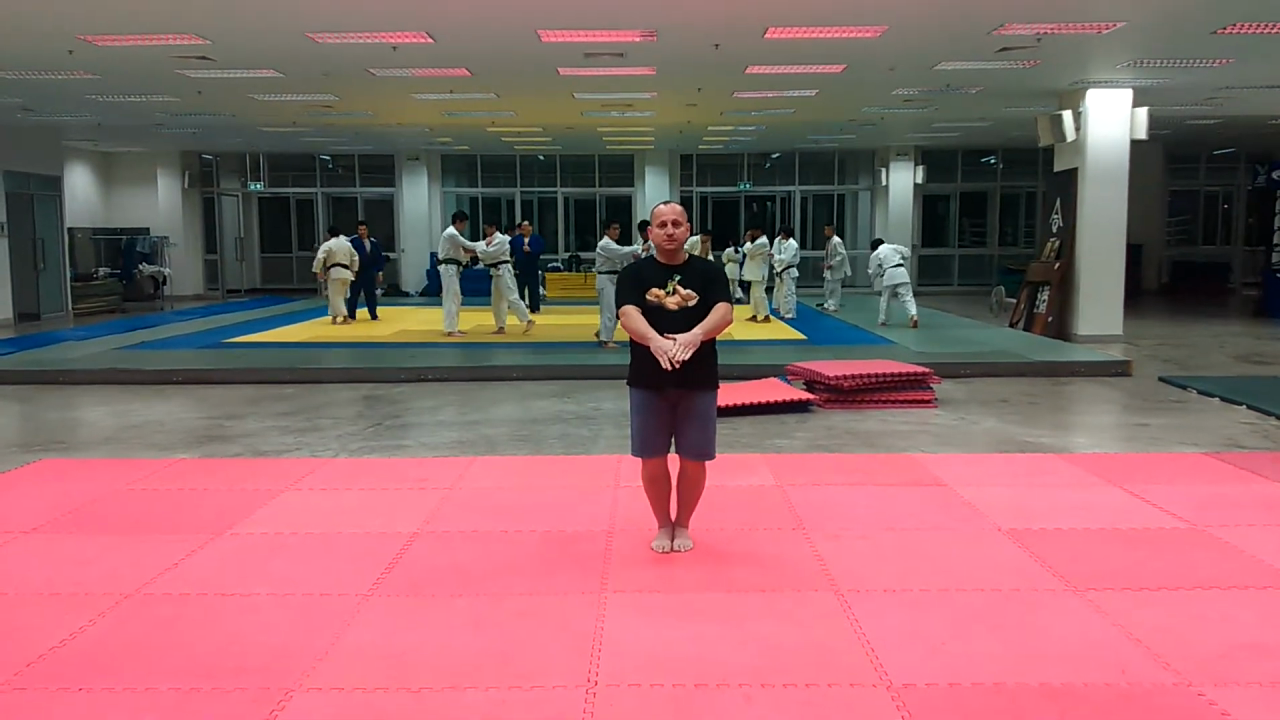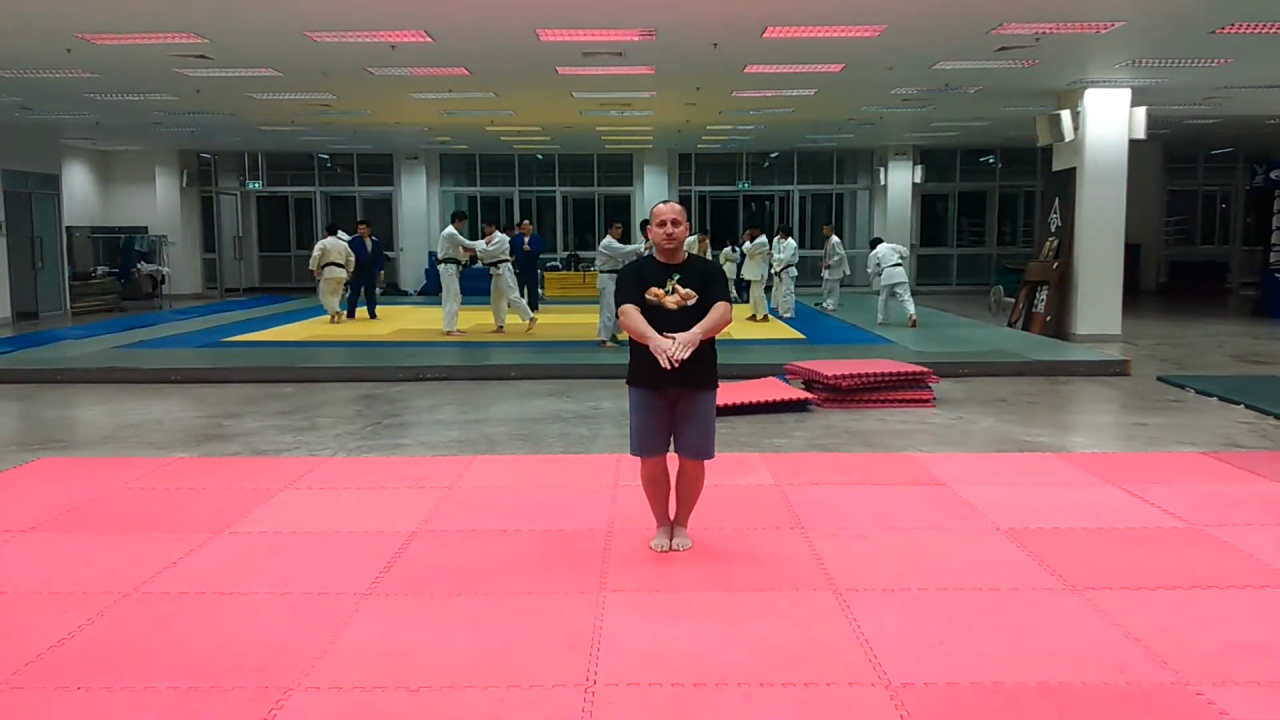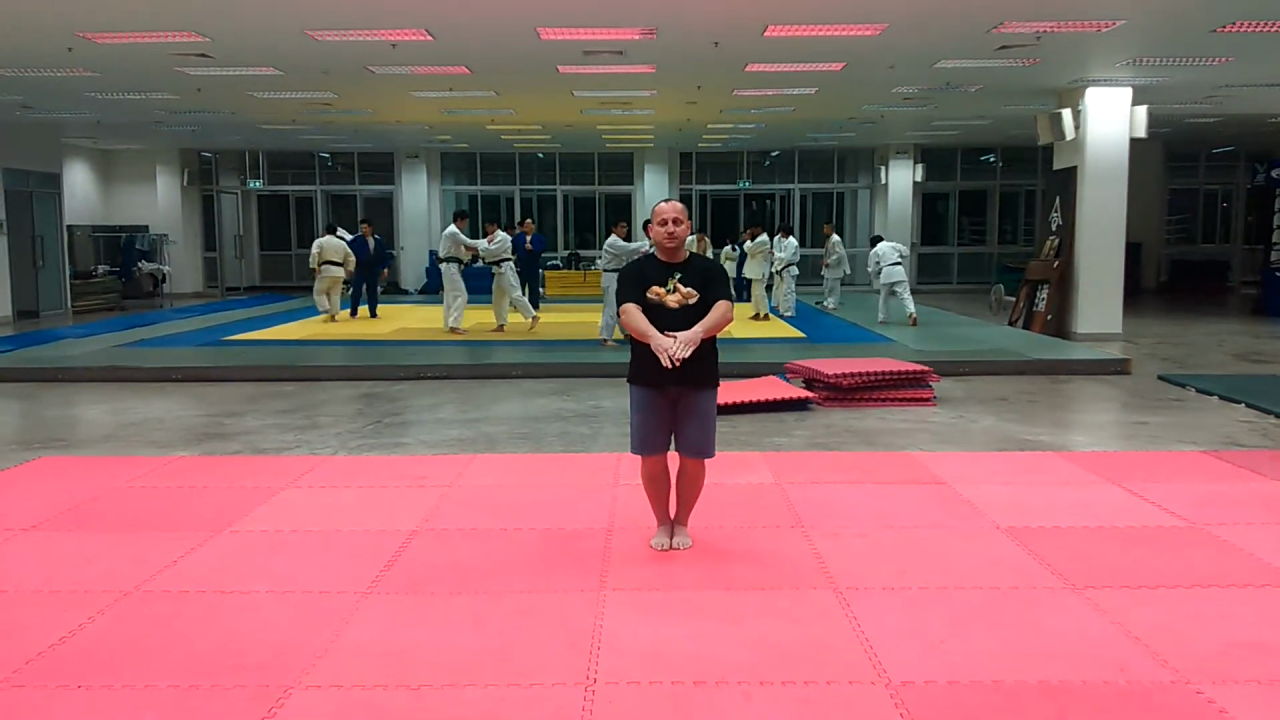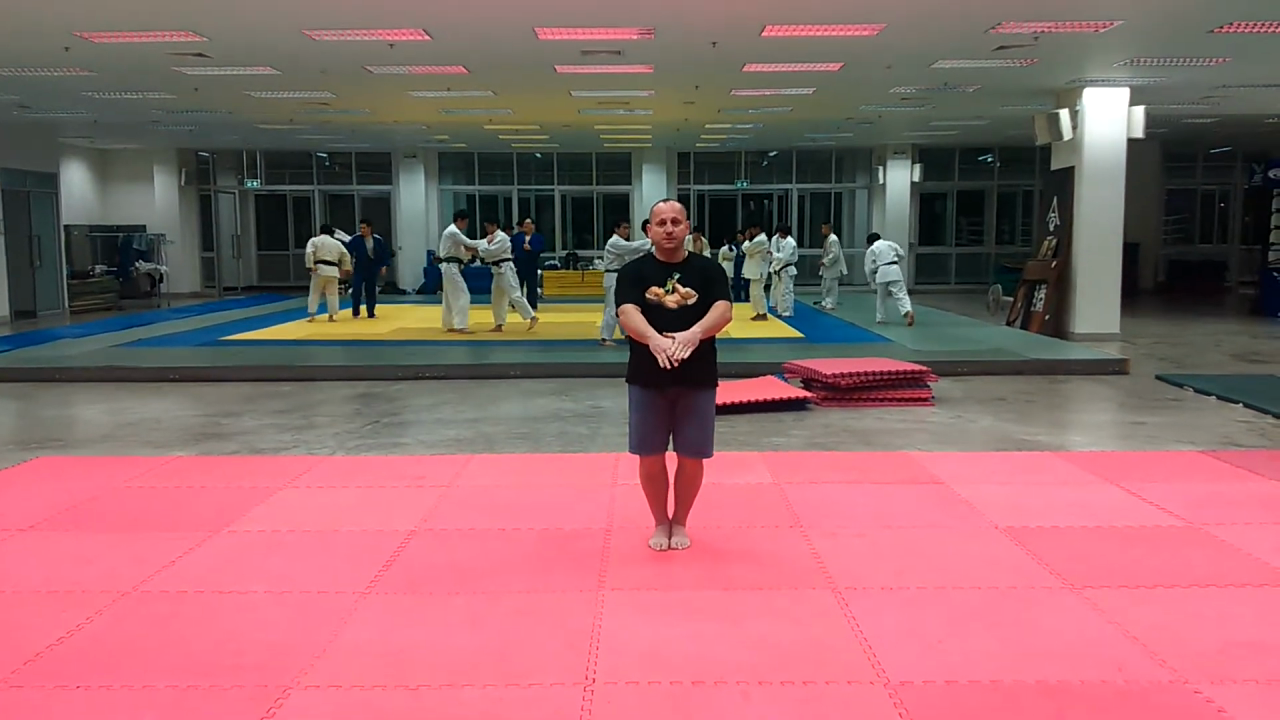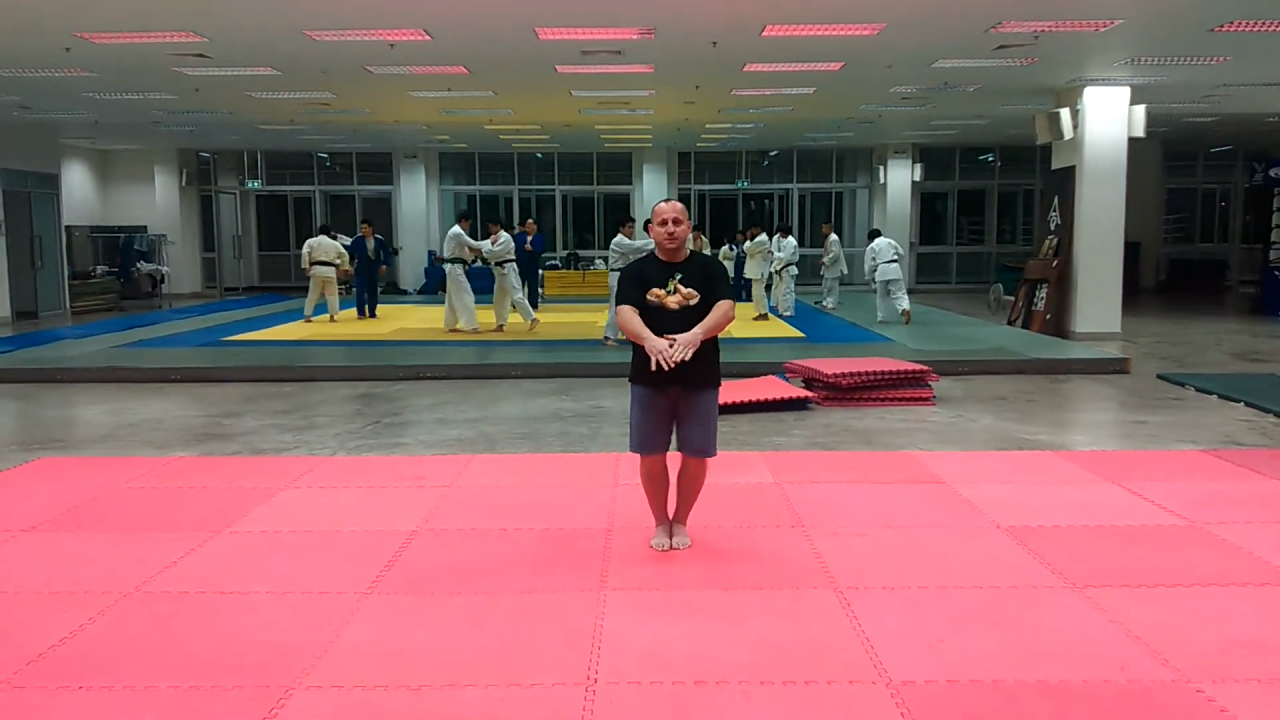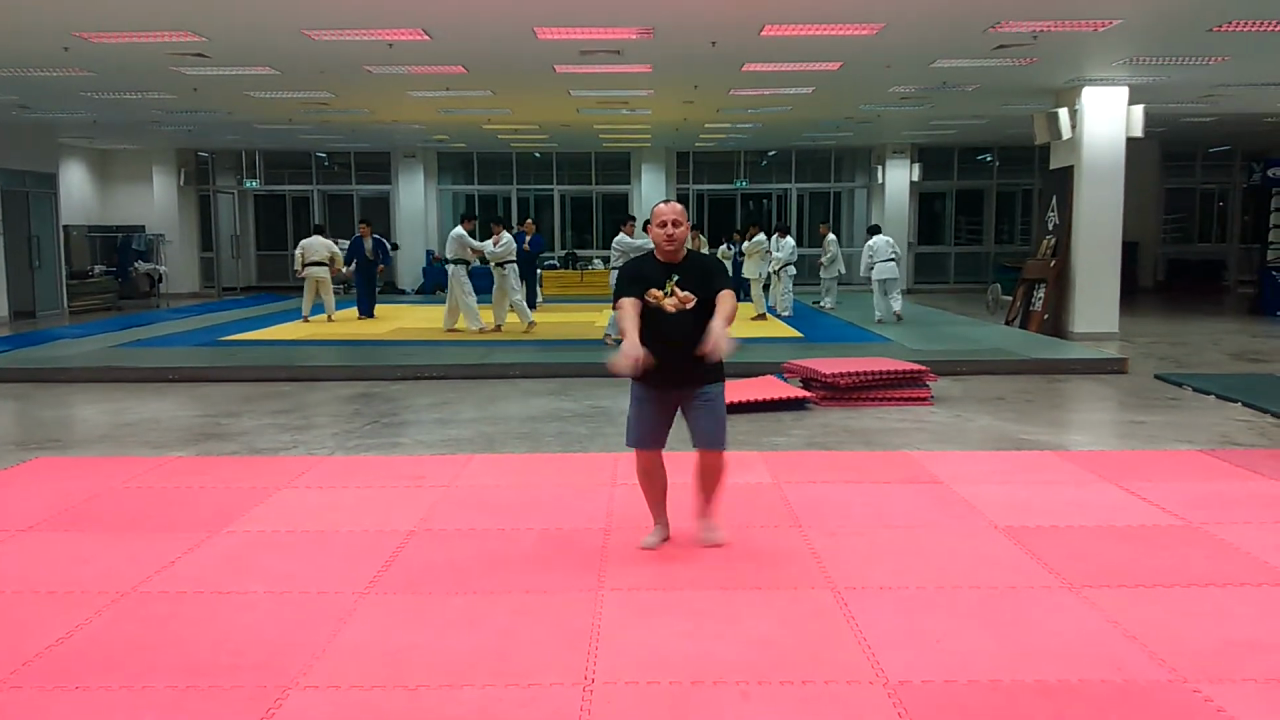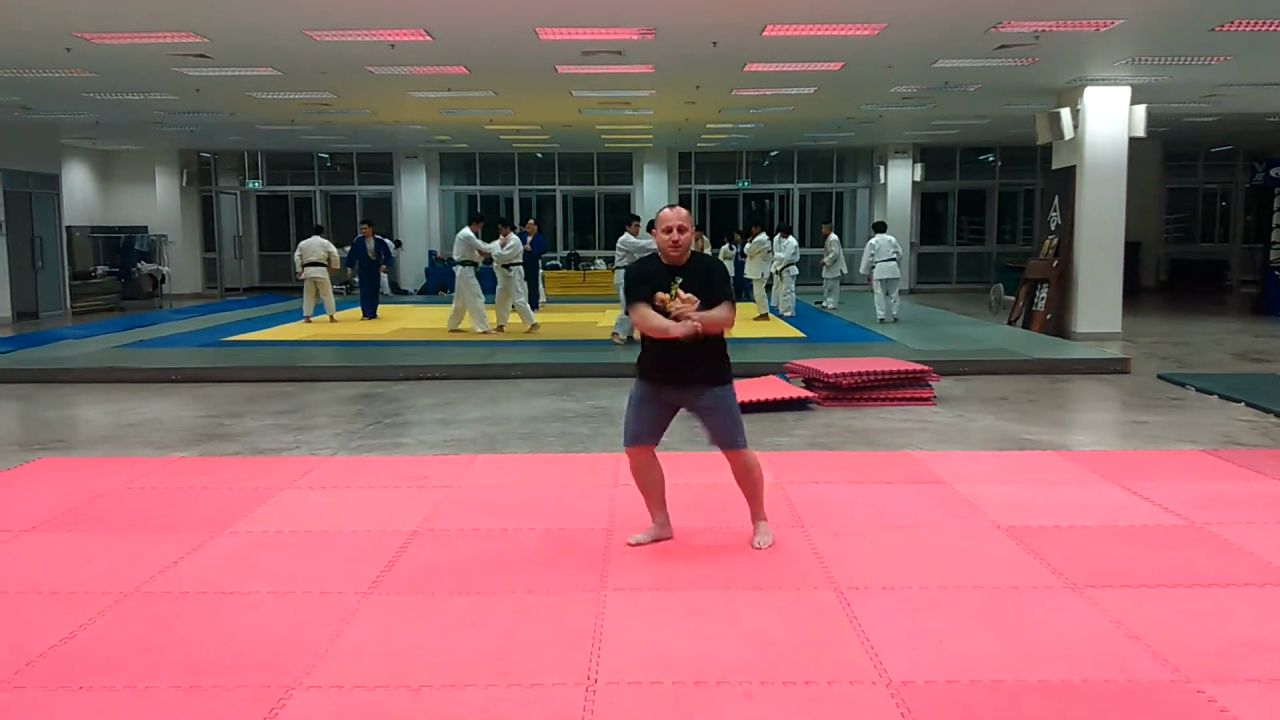
dt=0.1s
person 1, frame 1
left shoulder: (708, 271)
right shoulder: (634, 273)
left elbow: (724, 313)
right elbow: (628, 315)
left wrist: (695, 335)
right wrist: (656, 341)
left hip: (698, 380)
right hip: (648, 381)
left knee: (694, 459)
right knee: (652, 458)
left ankle: (682, 525)
right ankle: (663, 525)
person 1, frame 2
left shoulder: (708, 271)
right shoulder: (633, 272)
left elbow: (723, 312)
right elbow: (627, 314)
left wrist: (694, 334)
right wrist: (655, 340)
left hip: (697, 380)
right hip: (647, 380)
left knee: (693, 458)
right knee: (651, 458)
left ankle: (681, 524)
right ankle: (662, 524)
person 1, frame 3
left shoulder: (709, 269)
right shoulder: (635, 271)
left elbow: (725, 311)
right elbow: (629, 313)
left wrist: (695, 333)
right wrist: (657, 339)
left hip: (699, 378)
right hip: (648, 379)
left knee: (693, 457)
right knee: (652, 456)
left ankle: (681, 523)
right ankle: (662, 523)
person 1, frame 4
left shoulder: (708, 269)
right shoulder: (634, 271)
left elbow: (724, 311)
right elbow: (627, 314)
left wrist: (693, 334)
right wrist: (655, 339)
left hip: (697, 378)
right hip: (647, 379)
left knee: (692, 457)
right knee: (650, 456)
left ankle: (680, 522)
right ankle: (660, 523)
person 1, frame 5
left shoulder: (709, 268)
right shoulder: (636, 271)
left elbow: (723, 308)
right elbow: (624, 313)
left wrist: (696, 335)
right wrist: (651, 341)
left hip: (700, 380)
right hip: (650, 380)
left knee: (696, 456)
right knee: (650, 456)
left ankle: (681, 520)
right ankle: (662, 524)
person 1, frame 6
left shoulder: (707, 266)
right shoulder: (635, 270)
left elbow: (727, 299)
right elbow: (627, 308)
left wrist: (719, 329)
right wrist: (631, 342)
left hip: (702, 376)
right hip: (652, 377)
left knee: (711, 451)
right knee: (646, 452)
left ankle: (706, 516)
right ankle: (659, 523)
person 1, frame 7
left shoulder: (711, 269)
right shoulder: (639, 272)
left elbow: (725, 317)
right elbow: (641, 319)
left wrist: (692, 320)
right wrist: (676, 327)
left hip: (709, 378)
right hip: (656, 378)
left knee: (737, 450)
right knee: (637, 448)
left ankle: (759, 520)
right ankle: (660, 522)
